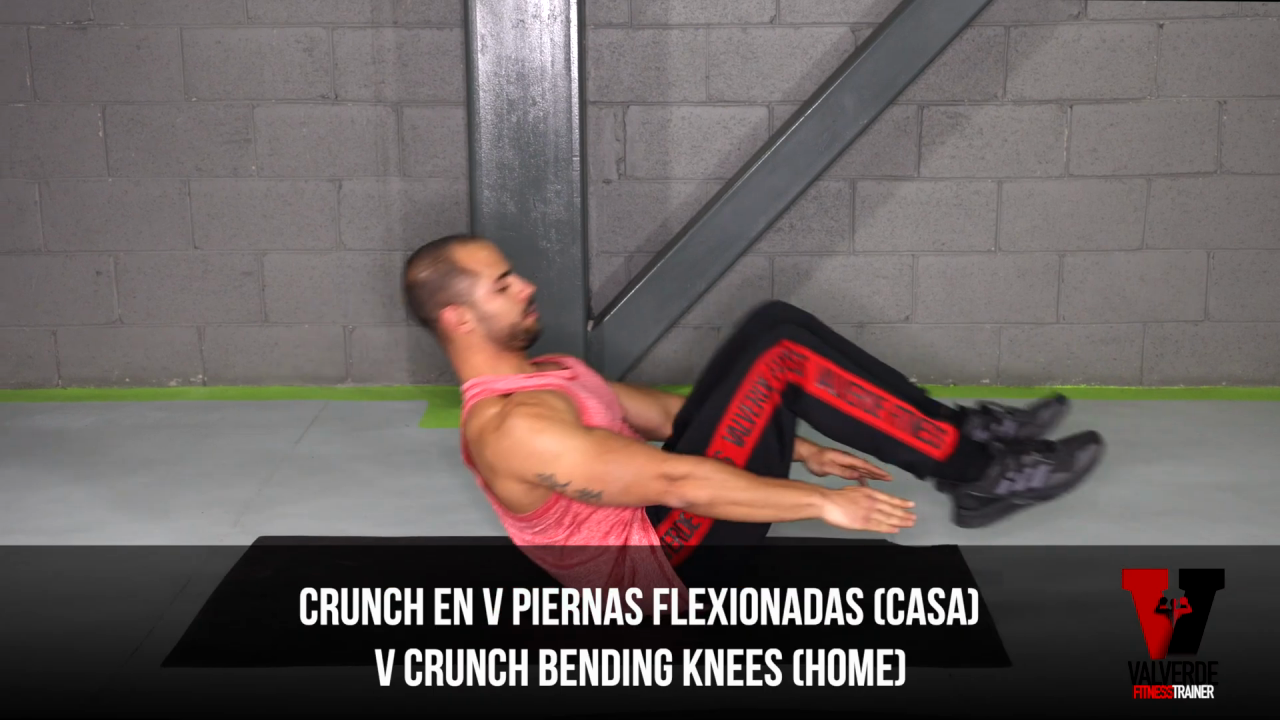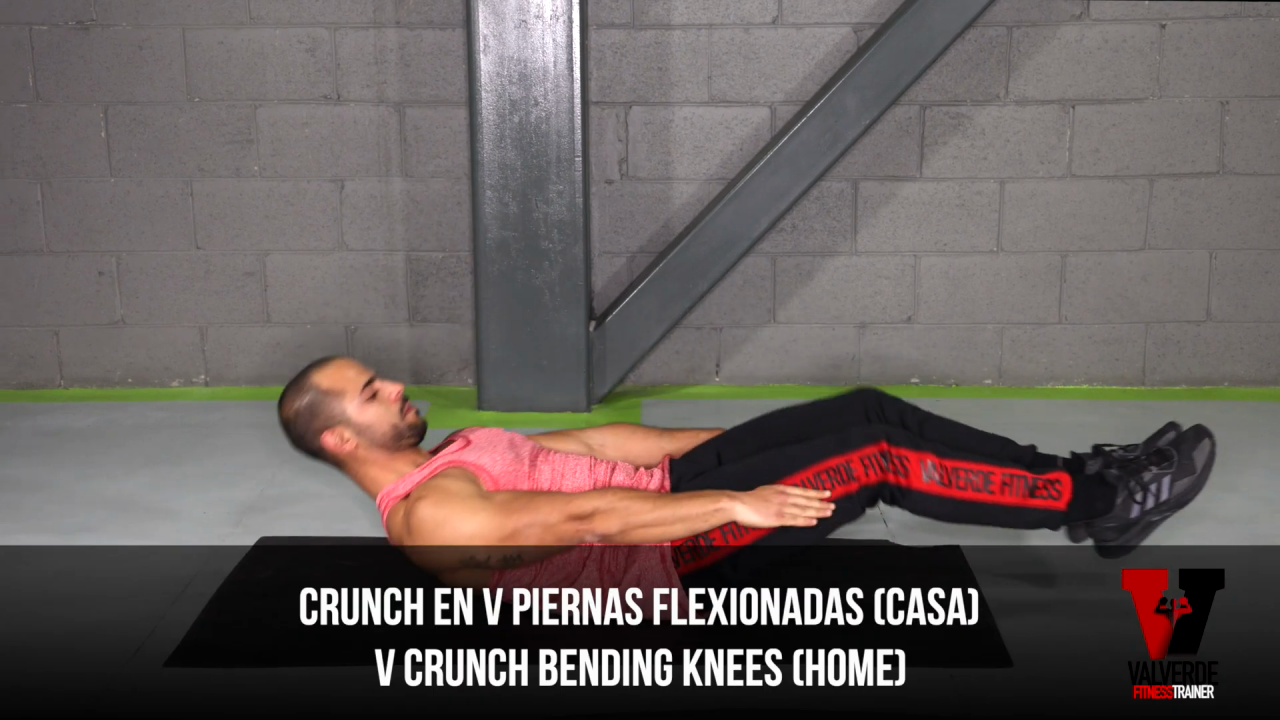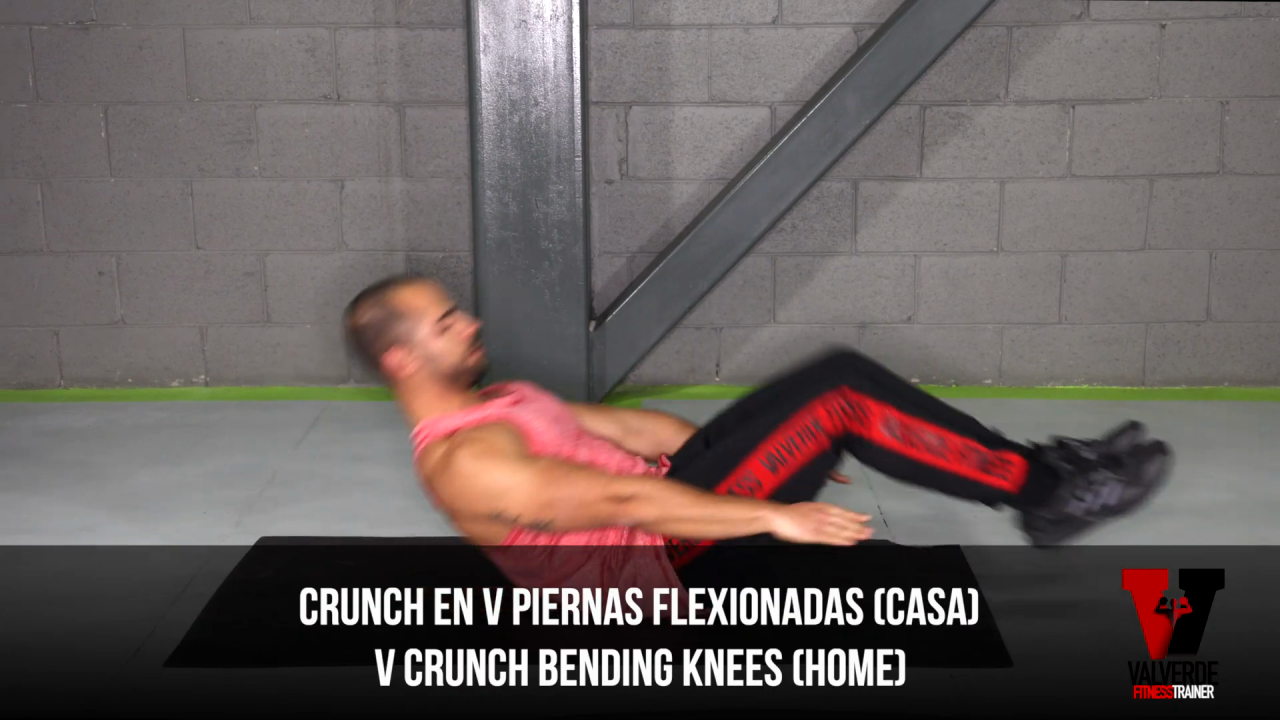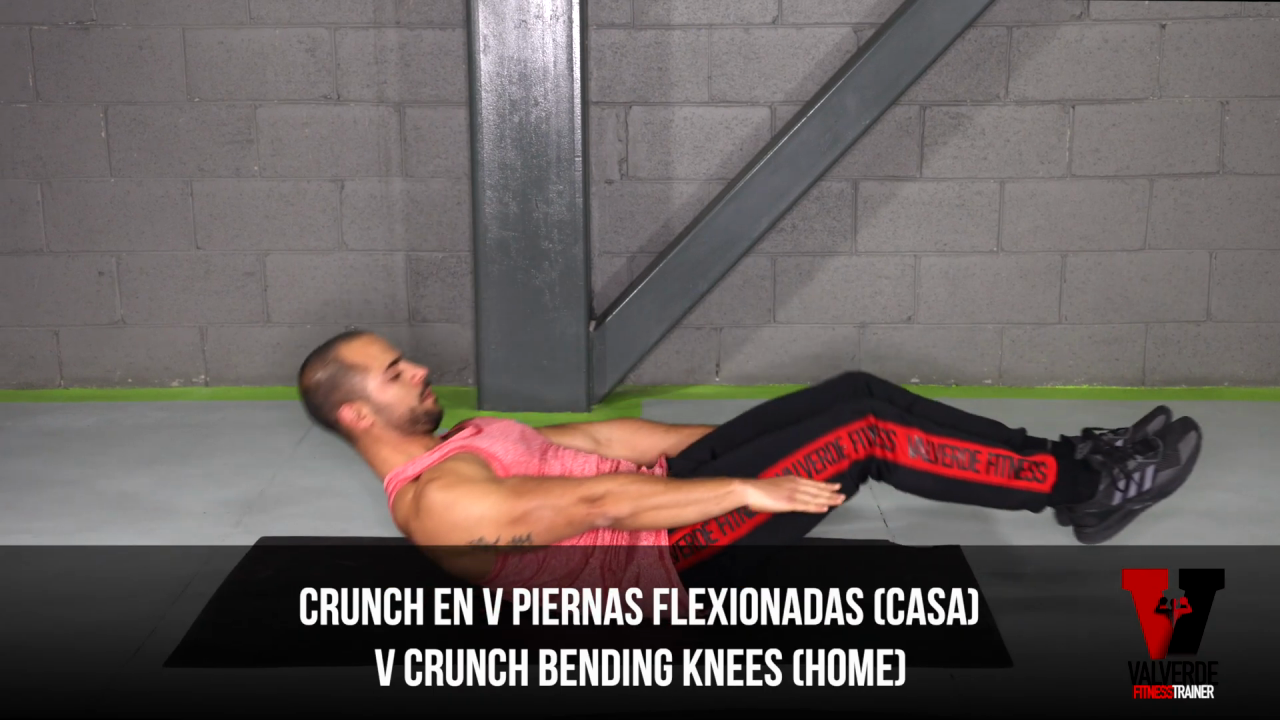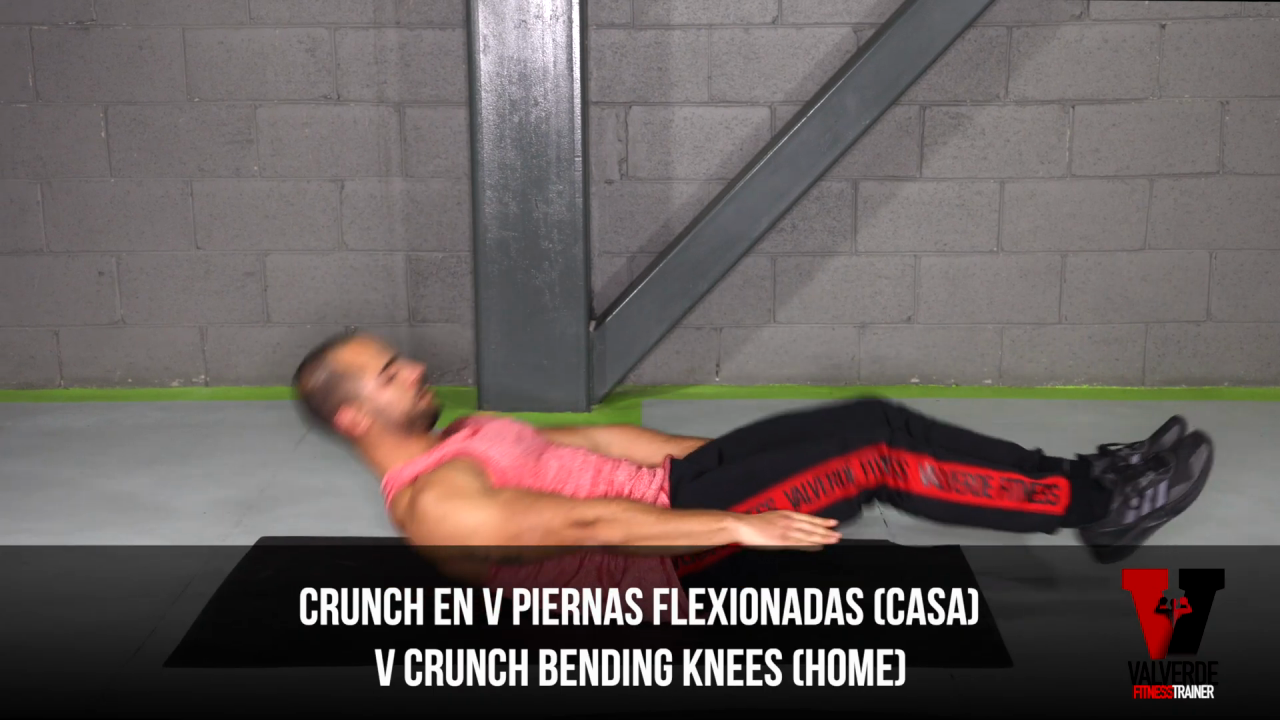
dt=1s
person 1, frame 1
left shoulder: (534, 374)
right shoulder: (512, 429)
left elbow: (661, 416)
right elbow: (671, 480)
left wrist: (803, 449)
right wrist: (823, 505)
left hip: (669, 530)
right hip: (665, 565)
left knee: (777, 330)
right knee: (782, 352)
left ankle: (961, 439)
right ankle: (978, 472)
person 1, frame 2
left shoulder: (451, 458)
right shoulder: (429, 518)
left elbow: (590, 442)
right elbow: (585, 522)
left wrist: (715, 441)
right wrist: (737, 501)
left hip: (668, 486)
right hip: (668, 557)
left knee: (865, 409)
right knee: (875, 457)
left ankle: (1082, 481)
right ankle: (1102, 503)
person 1, frame 3
left shoulder: (485, 408)
right shoulder: (463, 466)
left elbow: (624, 431)
right elbow: (620, 504)
left wrist: (775, 452)
right wrist: (776, 516)
left hip: (664, 515)
right hip: (667, 562)
left knee: (840, 378)
right knee: (841, 396)
left ankle: (1032, 472)
right ankle: (1042, 492)
person 1, frame 4
left shoulder: (455, 448)
right shoulder: (438, 503)
left elbow: (595, 438)
right elbow: (597, 507)
left wrist: (729, 441)
right wrist: (747, 489)
left hip: (667, 492)
right hip: (673, 554)
left knee: (854, 395)
right knee: (863, 433)
left ankle: (1070, 465)
right ankle: (1083, 488)
person 1, frame 5
left shoulder: (452, 446)
right shoulder: (435, 506)
left elbow: (593, 439)
right elbow: (584, 529)
left wrist: (726, 457)
right wrist: (740, 526)
left hip: (669, 490)
right hip: (668, 558)
left knee: (864, 423)
right knee: (873, 456)
left ankle: (1079, 482)
right ankle: (1096, 507)
